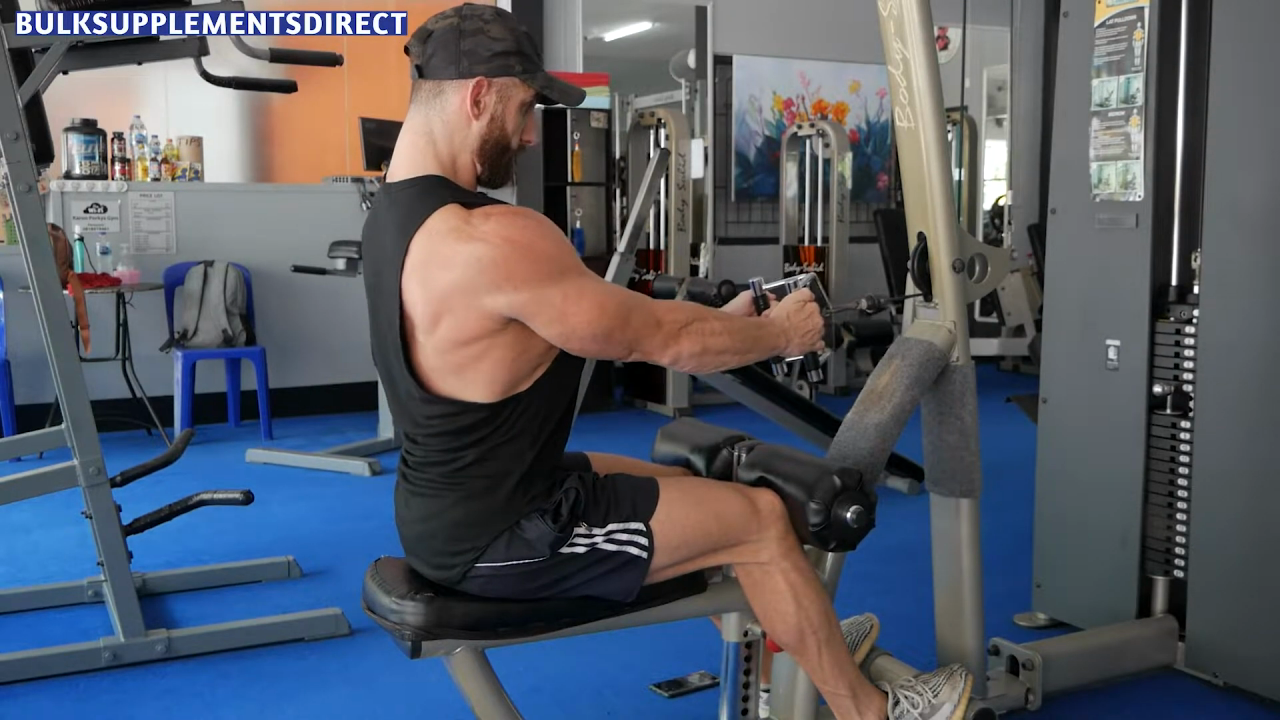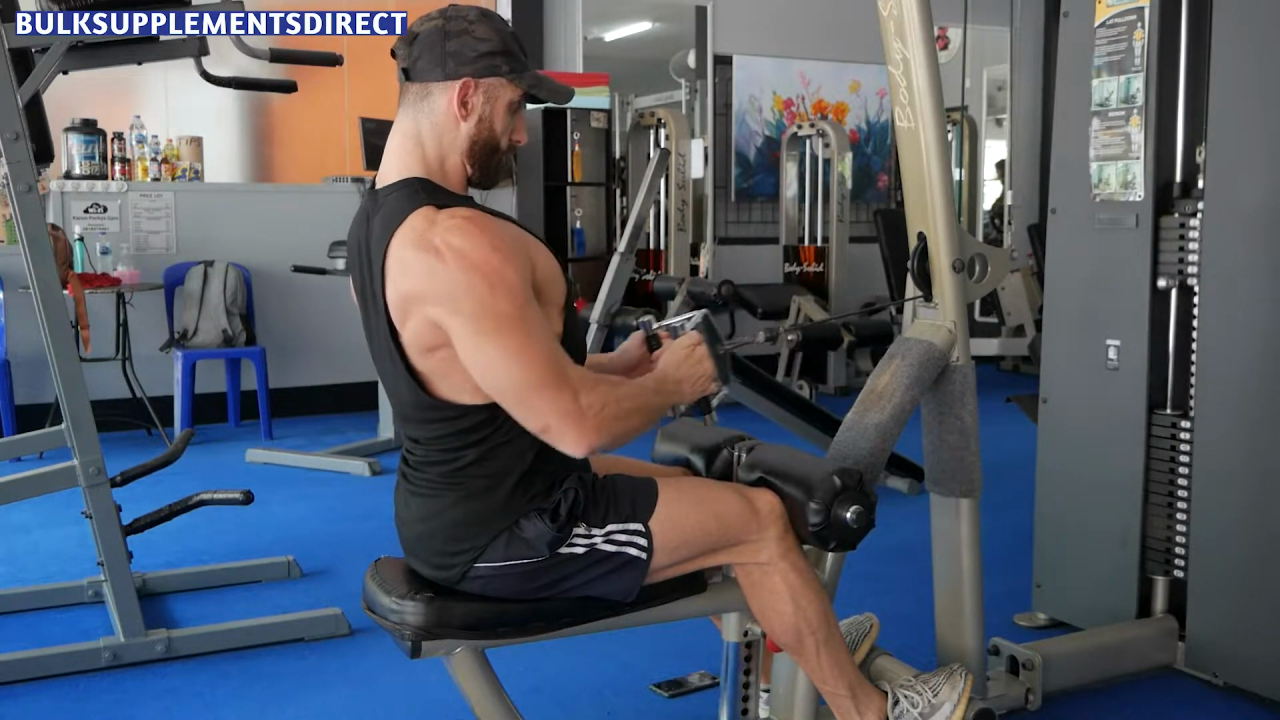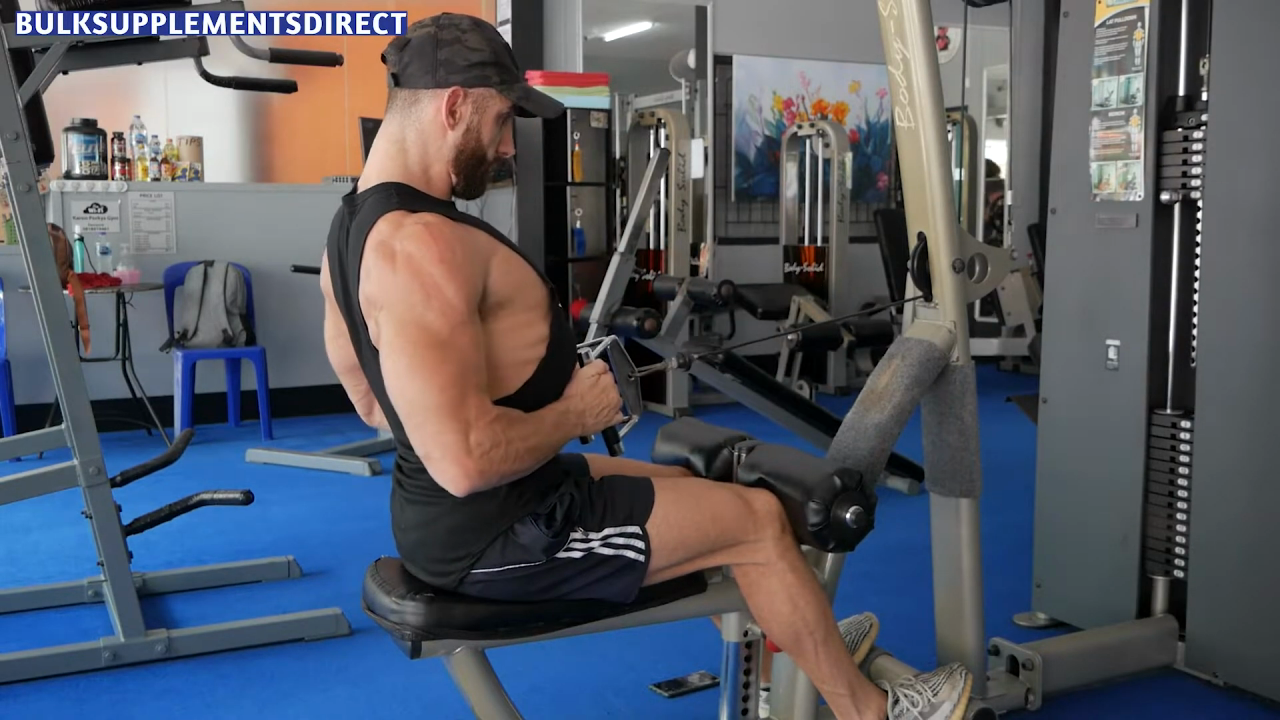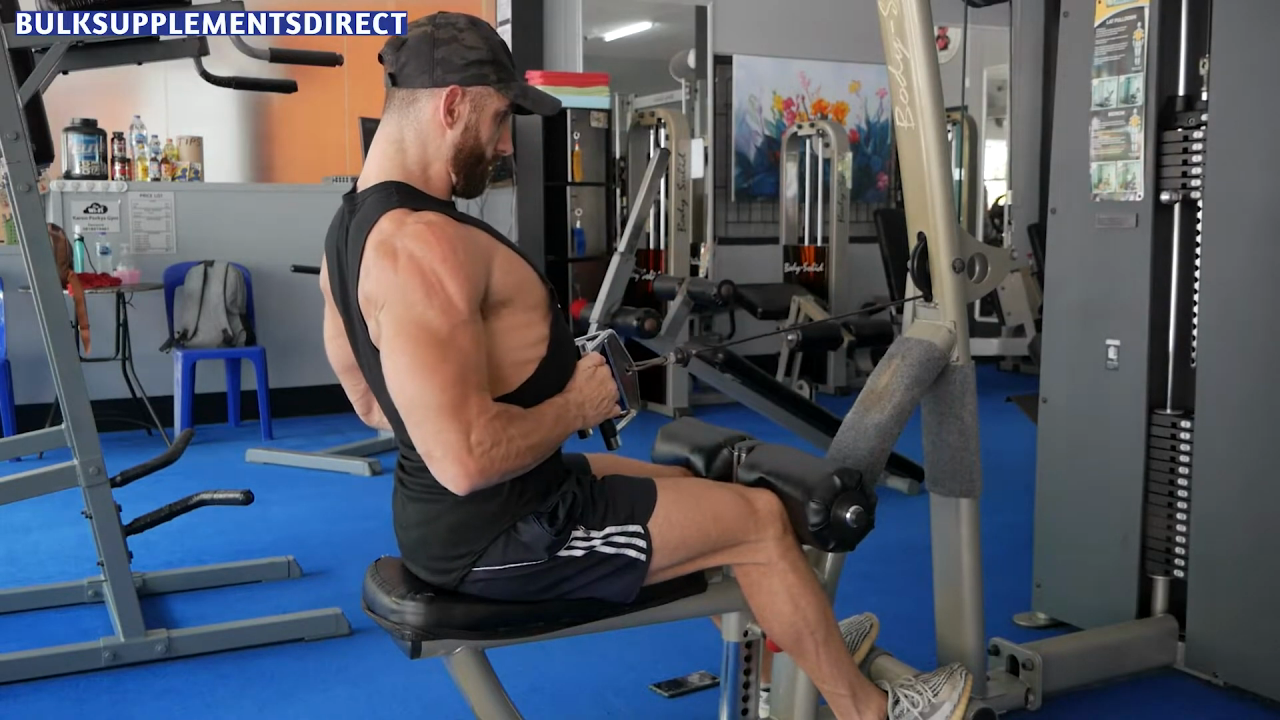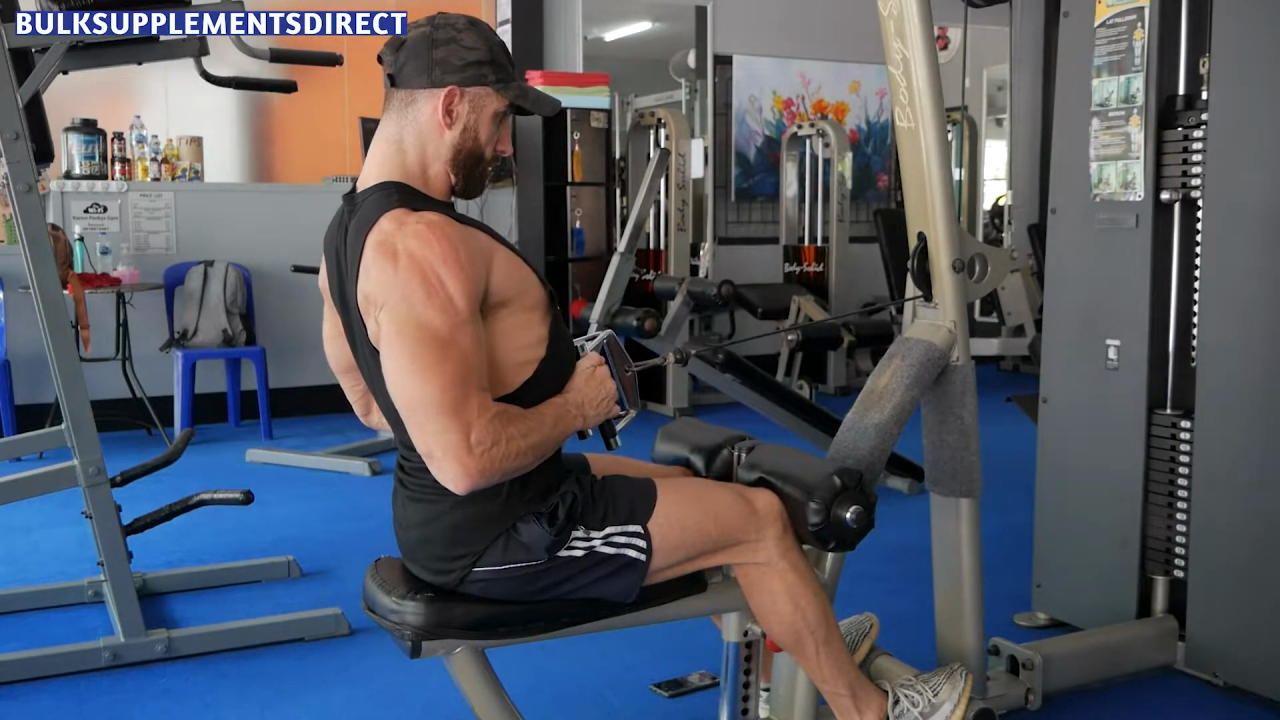
dt=0.3s
person 1, frame 1
left shoulder: (397, 209)
right shoulder: (488, 241)
right elbow: (663, 338)
left wrist: (729, 321)
right wrist: (780, 333)
left hip: (448, 505)
right hip: (502, 531)
left knee: (692, 488)
right knee: (760, 519)
left ankle: (807, 649)
person 1, frame 2
left shoulder: (383, 217)
right shoulder: (457, 243)
right elbow: (584, 427)
left wrist: (609, 365)
right wrist: (670, 384)
left hip: (450, 503)
right hip: (502, 530)
left knee: (691, 487)
right knee: (760, 520)
left ankle: (806, 646)
person 1, frame 3
left shoulder: (359, 224)
right shoulder: (421, 247)
right elbow: (466, 459)
left wrist: (550, 380)
right wrist: (574, 415)
left hip: (445, 515)
right hip: (500, 533)
left knee: (689, 488)
right knee: (757, 519)
left ankle: (798, 650)
person 1, frame 4
left shoulder: (356, 226)
right shoulder: (423, 245)
right elbow: (467, 458)
left wrist: (551, 382)
right wrist: (577, 405)
left hip: (443, 515)
right hip: (500, 533)
left knee: (683, 486)
right knee: (758, 519)
left ankle: (798, 648)
person 1, frame 5
left shoulder: (355, 226)
right shoulder: (422, 245)
right elbow: (467, 458)
left wrist: (550, 380)
right wrist: (577, 405)
left hip: (442, 516)
right hip: (501, 534)
left knee: (686, 486)
right knee: (759, 519)
left ankle: (800, 649)
